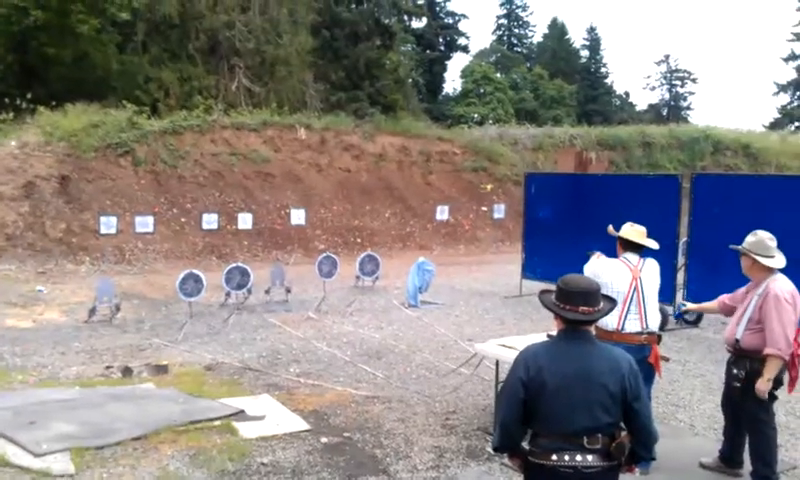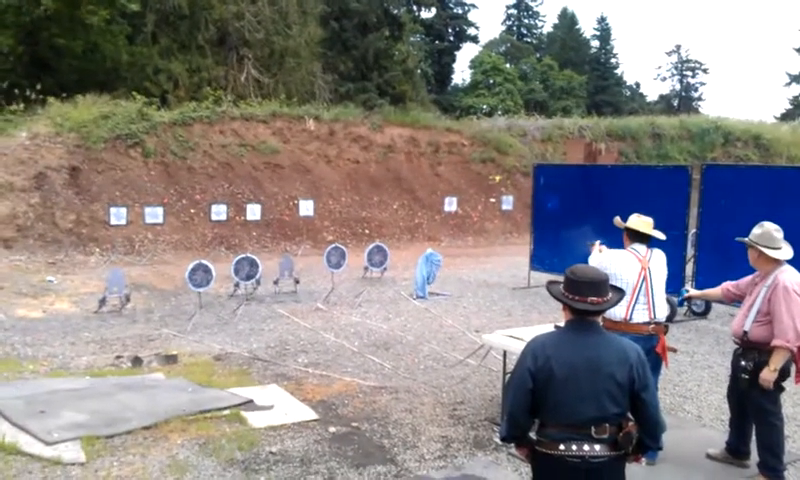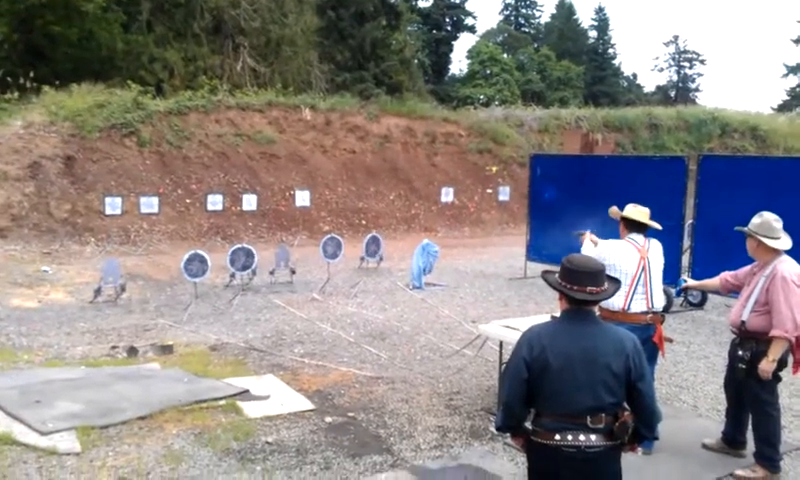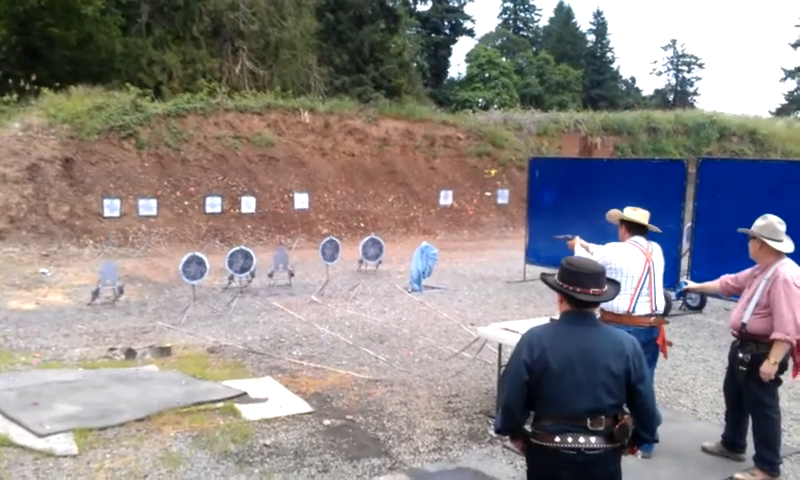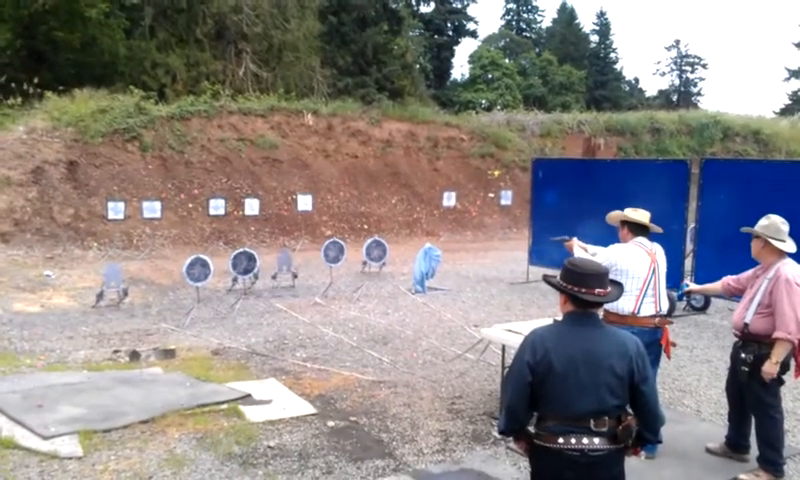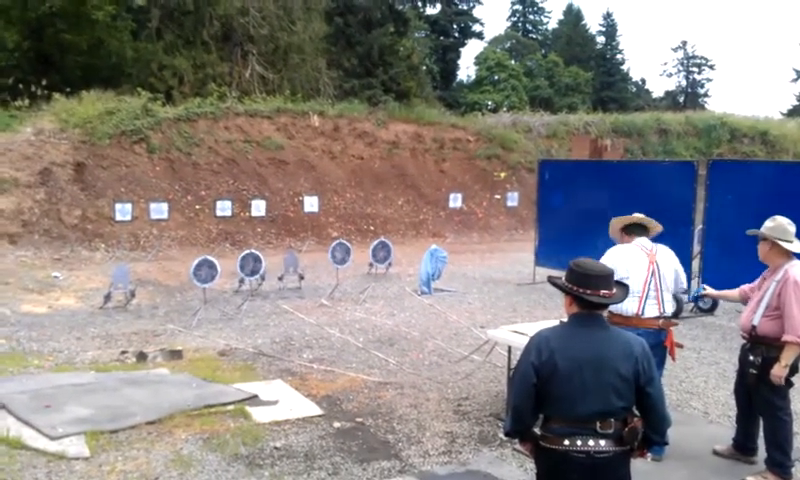
dt=0.7s
person 1, frame 1
left shoulder: (777, 291)
right shoulder: (757, 286)
left elbow: (780, 342)
right elbow: (728, 302)
left wrist: (767, 378)
right wrist: (696, 307)
left hip: (758, 367)
right hip: (741, 362)
left knee: (758, 423)
right knee: (732, 411)
right ankle: (729, 460)
person 1, frame 2
right shoulder: (760, 278)
right elbow: (730, 290)
left wrist: (773, 368)
right wrist: (699, 294)
left hip: (765, 359)
right hip: (746, 354)
left knee: (766, 415)
right knee: (738, 403)
right ankle: (736, 451)
person 1, frame 3
right shoulder: (759, 267)
right elbow: (728, 280)
left wrist: (771, 359)
right wrist: (697, 284)
left hip: (762, 349)
right hip: (743, 344)
left knee: (762, 405)
right knee: (735, 393)
right ankle: (732, 441)
person 1, frame 4
right shoulder: (759, 271)
right elbow: (728, 283)
left wrist: (773, 361)
right wrist: (697, 287)
left hip: (762, 352)
right hip: (743, 346)
left knee: (762, 408)
right knee: (734, 397)
right ankle: (732, 445)
person 1, frame 5
right shoulder: (762, 271)
right elbow: (731, 284)
left wrist: (775, 361)
right wrist: (699, 288)
left hip: (764, 352)
right hip: (745, 347)
left knee: (765, 408)
right knee: (737, 397)
right ankle: (736, 445)
person 1, frame 6
right shoulder: (772, 273)
right elbow: (748, 293)
right wrist: (716, 294)
left hip: (772, 355)
right hip: (754, 350)
left knee: (774, 411)
right knee: (744, 400)
right ankle: (743, 447)
person 2, frame 1
left shoulder: (603, 267)
right shoulder: (653, 267)
left elbow: (588, 276)
left wrist: (593, 261)
left hip: (611, 345)
right hip: (644, 347)
right ankle: (642, 460)
person 2, frame 2
left shoulder: (613, 259)
right shoulder: (659, 258)
left elbow: (596, 266)
left wrist: (596, 252)
left hip: (620, 335)
right hip: (652, 336)
right ankle: (649, 450)
person 2, frame 3
left shoulder: (611, 249)
right shoulder: (656, 248)
left elbow: (590, 259)
left wrist: (588, 242)
right wrist: (598, 241)
left hip: (618, 326)
right hip: (649, 326)
right ankle: (645, 440)
person 2, frame 4
left shoulder: (614, 251)
right shoulder: (655, 250)
left wrist: (579, 248)
right wrist: (587, 245)
left hip: (619, 328)
right hip: (650, 328)
right ankle: (644, 443)
person 2, frame 5
left shoulder: (619, 252)
right shoulder: (657, 251)
left wrist: (577, 249)
right wrist: (585, 246)
left hip: (622, 329)
right hip: (653, 330)
right ankle: (649, 443)
person 2, frame 6
left shoulder: (616, 253)
right shoulder: (666, 253)
right elbow: (681, 286)
left hip: (624, 329)
right hip: (657, 331)
right ankle: (655, 445)
person 3, frame 1
left shoulder: (531, 359)
right shoulder: (622, 363)
left elbow: (508, 417)
right elbow: (642, 422)
left wrist: (514, 451)
right wrist: (636, 457)
person 3, frame 2
left shoulder: (539, 350)
right shoulder: (630, 353)
left elbow: (516, 405)
right elbow: (649, 411)
left wrist: (521, 441)
right wrist: (641, 447)
left hip: (554, 460)
person 3, frame 3
left shoulder: (535, 339)
right shoulder: (625, 342)
left elbow: (512, 395)
right elbow: (645, 401)
left wrist: (517, 431)
right wrist: (636, 437)
left hip: (549, 452)
right hip: (603, 454)
person 3, frame 4
left shoulder: (535, 341)
right shoulder: (625, 345)
left elbow: (511, 398)
right elbow: (645, 404)
left wrist: (516, 433)
right wrist: (638, 439)
left hip: (549, 454)
right hip: (603, 458)
person 3, frame 5
left shoulder: (538, 342)
right shoulder: (629, 345)
left elbow: (514, 399)
right elbow: (648, 404)
left wrist: (519, 434)
right wrist: (642, 440)
left hip: (553, 455)
right hip: (607, 457)
person 3, frame 6
left shoulder: (543, 344)
right shoulder: (634, 347)
left elbow: (520, 400)
right elbow: (654, 406)
left wrist: (524, 436)
right wrist: (648, 441)
left hip: (558, 456)
right hip: (612, 459)
